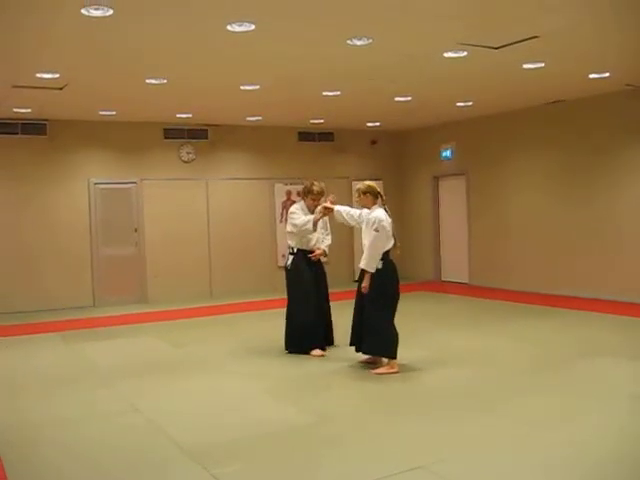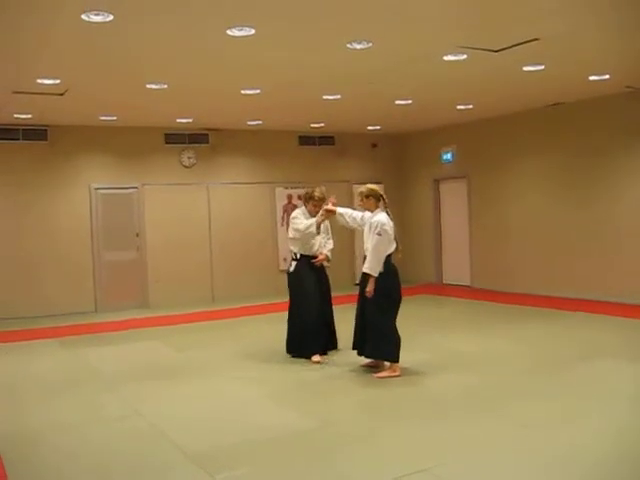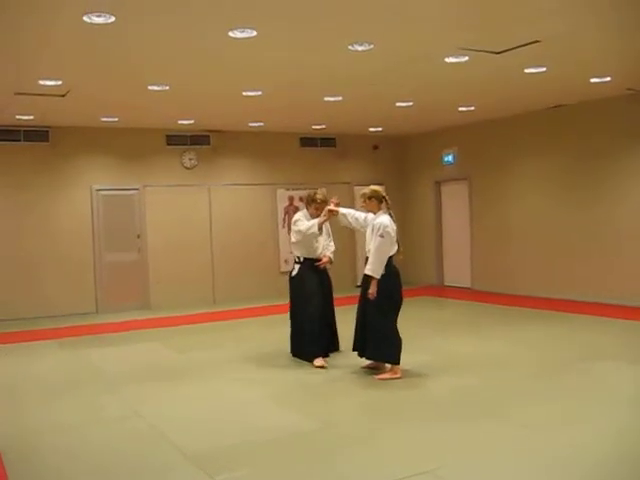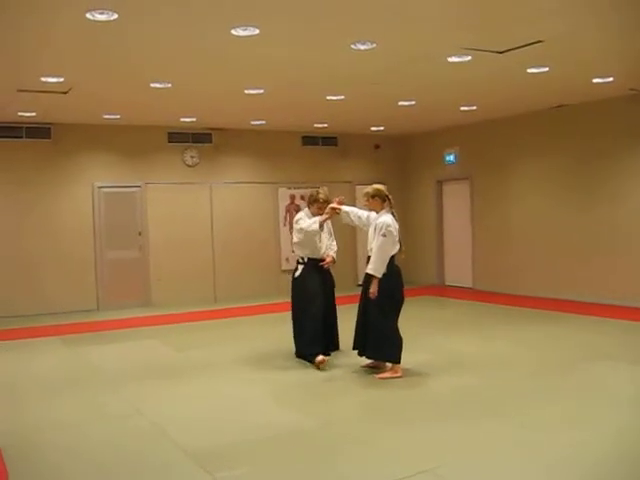
dt=0.1s
person 1, frame 1
left shoulder: (378, 217)
right shoulder: (369, 214)
left elbow: (373, 250)
right elbow: (352, 215)
left wrist: (367, 277)
right wrist: (333, 208)
left hip: (380, 271)
right hip: (376, 270)
left knee: (381, 316)
right knee: (369, 313)
left ankle: (391, 363)
right ankle: (377, 355)
person 1, frame 2
left shoulder: (380, 221)
right shoulder: (371, 217)
left elbow: (376, 254)
right elbow: (354, 217)
left wrist: (371, 281)
right wrist: (335, 210)
left hip: (382, 275)
right hip: (377, 274)
left knee: (383, 319)
right knee: (371, 316)
left ankle: (393, 366)
right ankle: (379, 359)
person 1, frame 3
left shoulder: (383, 223)
right shoulder: (374, 219)
left elbow: (378, 255)
right elbow: (356, 217)
left wrist: (373, 283)
right wrist: (337, 210)
left hip: (384, 277)
right hip: (378, 274)
left knee: (385, 321)
right knee: (371, 318)
left ankle: (394, 368)
right ankle: (380, 361)
person 1, frame 4
left shoulder: (385, 222)
right shoulder: (376, 218)
left elbow: (381, 254)
right elbow: (358, 216)
left wrist: (374, 282)
right wrist: (340, 209)
left hip: (386, 276)
right hip: (379, 274)
left knee: (385, 320)
right knee: (372, 317)
left ankle: (395, 367)
right ankle: (380, 360)
person 2, frame 1
left shoulder: (320, 213)
right shoulder: (295, 211)
left elbow: (326, 234)
right elbow: (301, 226)
left wrist: (322, 249)
right wrist: (318, 217)
left hip: (315, 260)
right hip: (298, 260)
left knee: (320, 301)
right knee: (304, 303)
left ankle: (319, 340)
right ankle: (308, 344)
person 2, frame 2
left shoulder: (322, 217)
right shoulder: (297, 216)
left elbow: (328, 239)
right elbow: (304, 230)
left wrist: (325, 254)
right wrist: (320, 219)
left hip: (317, 264)
right hip: (301, 265)
left knee: (323, 305)
right knee: (307, 307)
left ankle: (322, 344)
right ankle: (308, 349)
person 2, frame 3
left shoulder: (322, 220)
right shoulder: (299, 219)
left elbow: (329, 241)
right elbow: (306, 232)
left wrist: (328, 256)
right wrist: (322, 220)
left hip: (319, 267)
right hip: (303, 268)
left knee: (325, 308)
right knee: (310, 309)
left ankle: (323, 346)
right ankle: (312, 353)
person 2, frame 4
left shoulder: (324, 219)
right shoulder: (301, 218)
left elbow: (331, 240)
right elbow: (308, 230)
left wrist: (331, 256)
right wrist: (324, 218)
left hip: (323, 267)
right hip: (306, 269)
left knee: (327, 308)
right knee: (312, 309)
left ankle: (324, 345)
right ankle: (314, 352)
